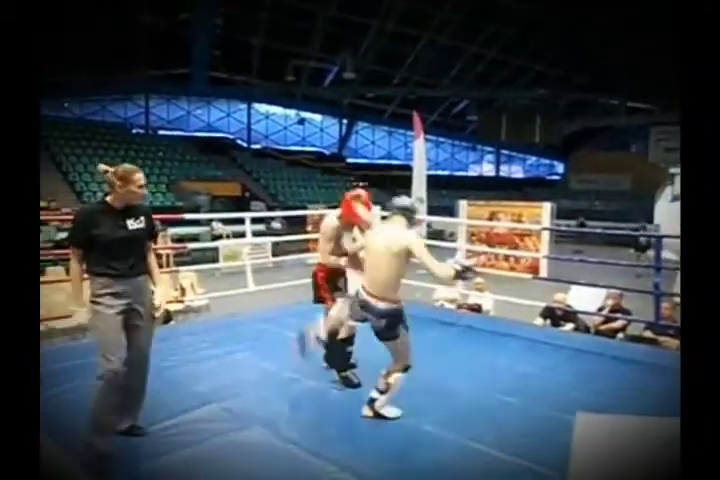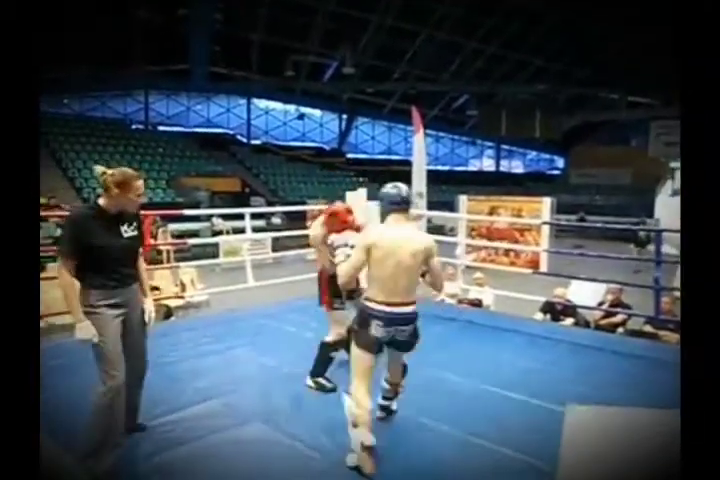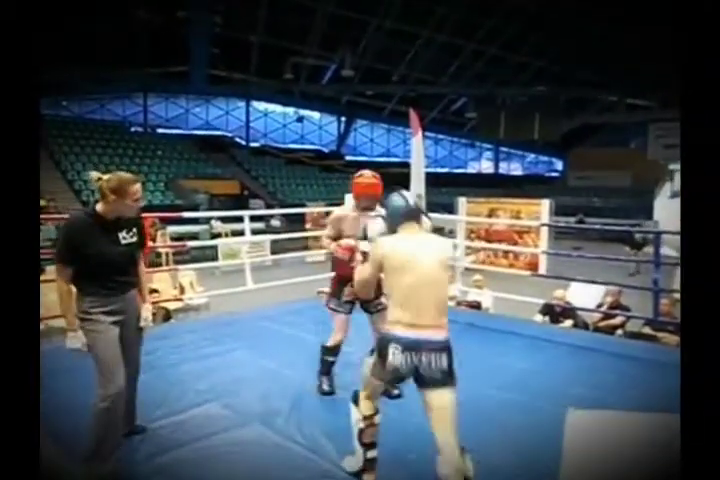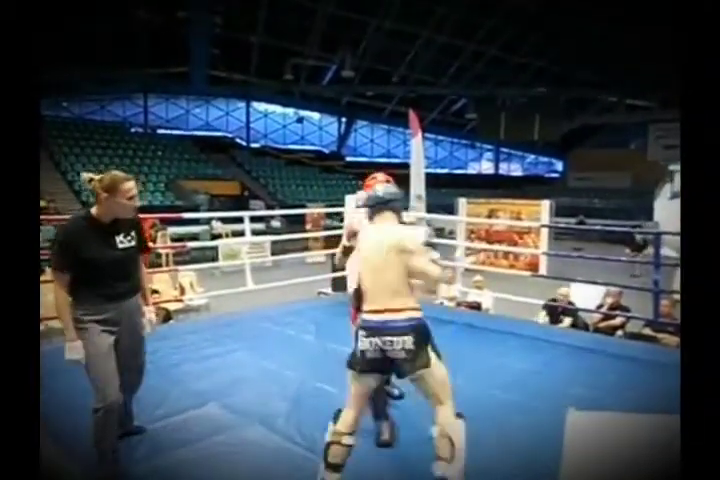
dt=0.4s
person 1, frame 1
left shoulder: (142, 212)
right shoulder: (89, 215)
right elbow: (76, 260)
left wrist: (158, 287)
right wrist: (79, 305)
left hip: (139, 289)
right hip: (107, 293)
left knee: (139, 360)
right knee: (113, 367)
left ankle: (126, 420)
right ankle: (99, 440)
person 1, frame 2
left shoulder: (131, 216)
right shoulder: (81, 220)
right elbow: (66, 271)
left wrist: (147, 297)
right wrist: (79, 319)
left hip: (131, 297)
right hip: (100, 302)
left knee: (137, 366)
right knee: (114, 378)
left ankle: (127, 421)
person 1, frame 3
left shoulder: (133, 221)
right shoulder: (78, 226)
right elbow: (63, 280)
left wrist: (145, 301)
right wrist: (72, 328)
left hip: (129, 303)
right hip: (97, 310)
left knee: (130, 373)
right knee: (113, 384)
left ankle: (125, 424)
right ankle: (99, 461)
person 1, frame 4
left shoulder: (131, 223)
right shoulder: (73, 231)
right elbow: (61, 287)
left wrist: (148, 304)
right wrist: (71, 337)
left hip: (129, 312)
right hip: (93, 319)
left knee: (131, 381)
right knee: (109, 396)
left ankle: (122, 424)
person 2, frame 1
left shoulder: (374, 232)
right shoulder: (409, 238)
right elbow: (440, 272)
right wrist: (459, 270)
left hip: (363, 300)
right hip: (386, 311)
right knee: (402, 362)
right ankle: (376, 405)
person 2, frame 2
left shoulder: (371, 234)
right shoulder: (425, 240)
left elbow: (344, 281)
right elbow: (438, 286)
left wrist: (345, 256)
left hip: (373, 315)
right hip: (406, 318)
left knee: (360, 383)
right knee: (396, 364)
left ankle: (364, 452)
right ankle: (386, 406)
person 2, frame 3
left shoulder: (383, 246)
right shoulder: (443, 247)
left elbow: (363, 291)
left wrist: (367, 263)
left hip: (397, 343)
right hip: (435, 346)
left knee: (365, 397)
right knee: (447, 436)
person 2, frame 4
left shoulder: (363, 235)
right shoulder: (405, 235)
right elbow: (438, 278)
right wrist: (423, 257)
left hip: (370, 330)
right hip: (407, 330)
left knee: (351, 410)
right knee: (445, 407)
person 3, frame 1
left shoulder: (348, 220)
right shoulder: (331, 225)
right elbow: (326, 258)
right wrist: (348, 263)
left hip: (337, 273)
right hip: (327, 274)
left knee: (332, 320)
right knee: (346, 322)
left ankle: (333, 358)
right ankle: (342, 368)
person 3, frame 2
left shoulder: (340, 220)
right shoulder: (317, 234)
right elbow: (330, 266)
right hip: (332, 278)
right knee: (339, 330)
left ankle: (347, 346)
right ankle: (315, 376)
person 3, frame 3
left shoulder: (383, 217)
right shoulder: (341, 215)
right elbow: (325, 239)
right wrist: (334, 248)
right hip: (345, 280)
right knee: (338, 336)
right ankle: (324, 375)
person 3, frame 4
right shoulder: (356, 223)
right elbow: (340, 261)
right wrist: (348, 243)
right hip: (365, 292)
left ankle: (384, 382)
right ankle: (382, 419)
